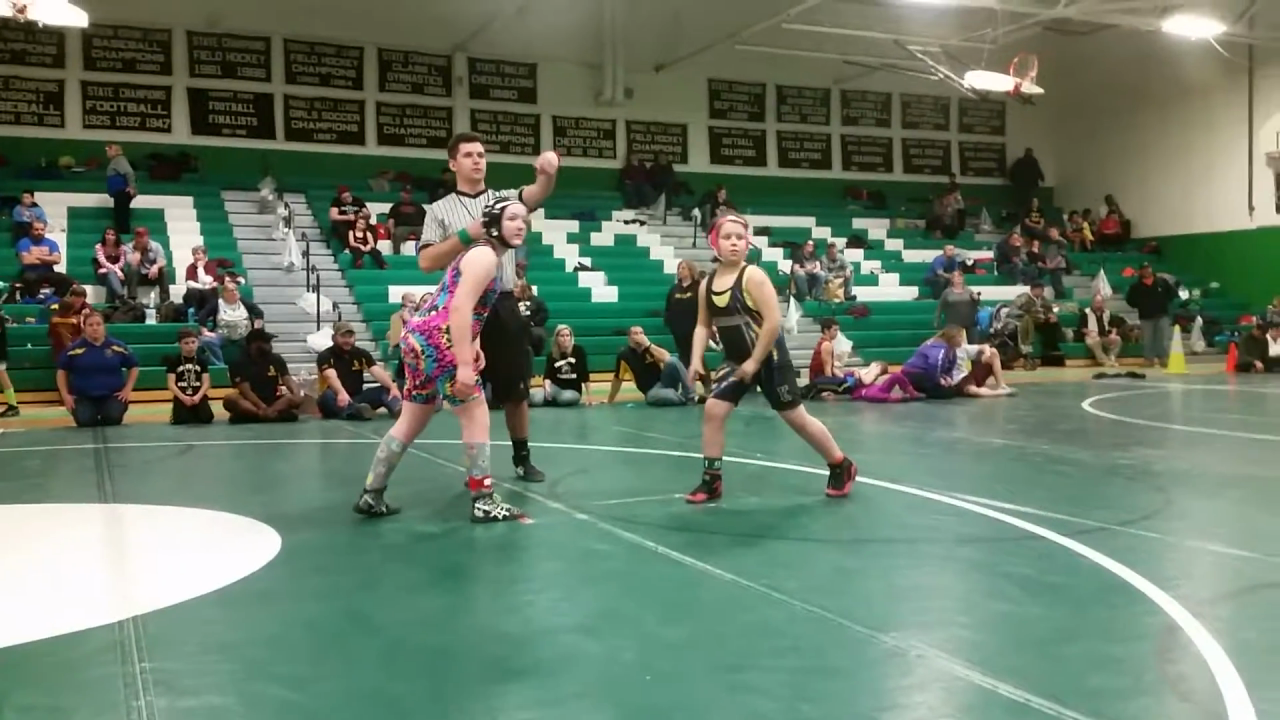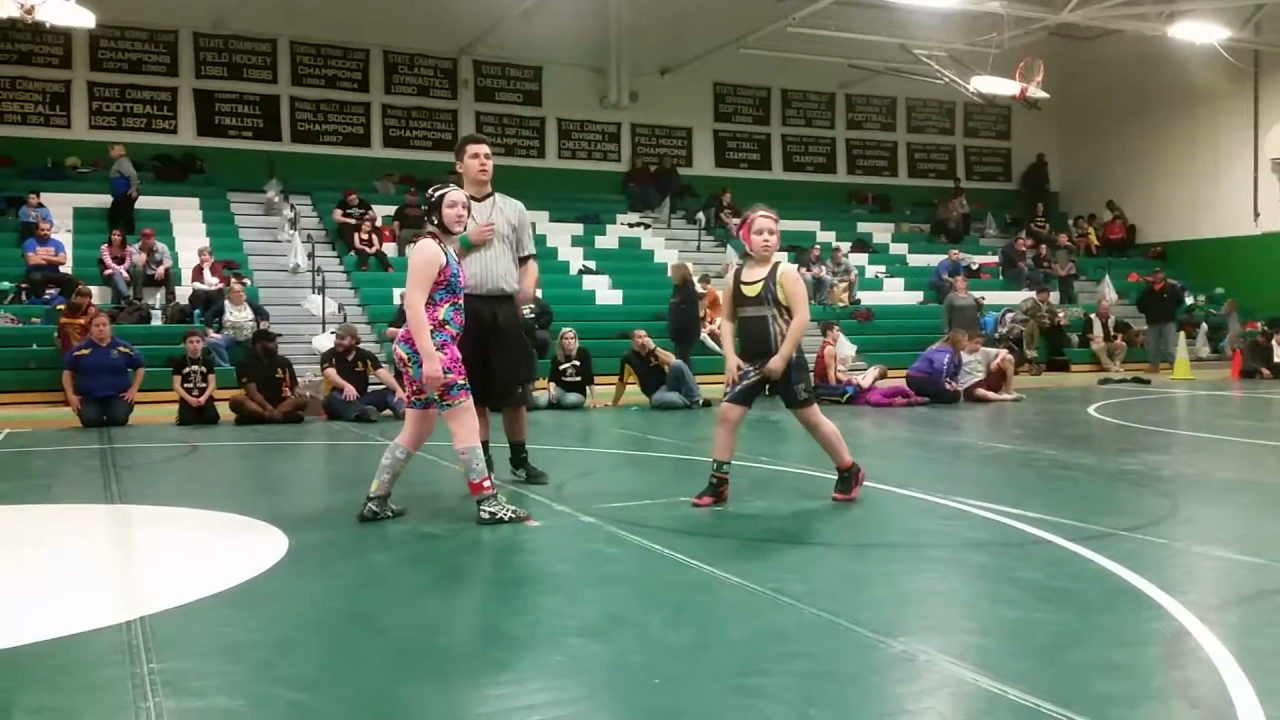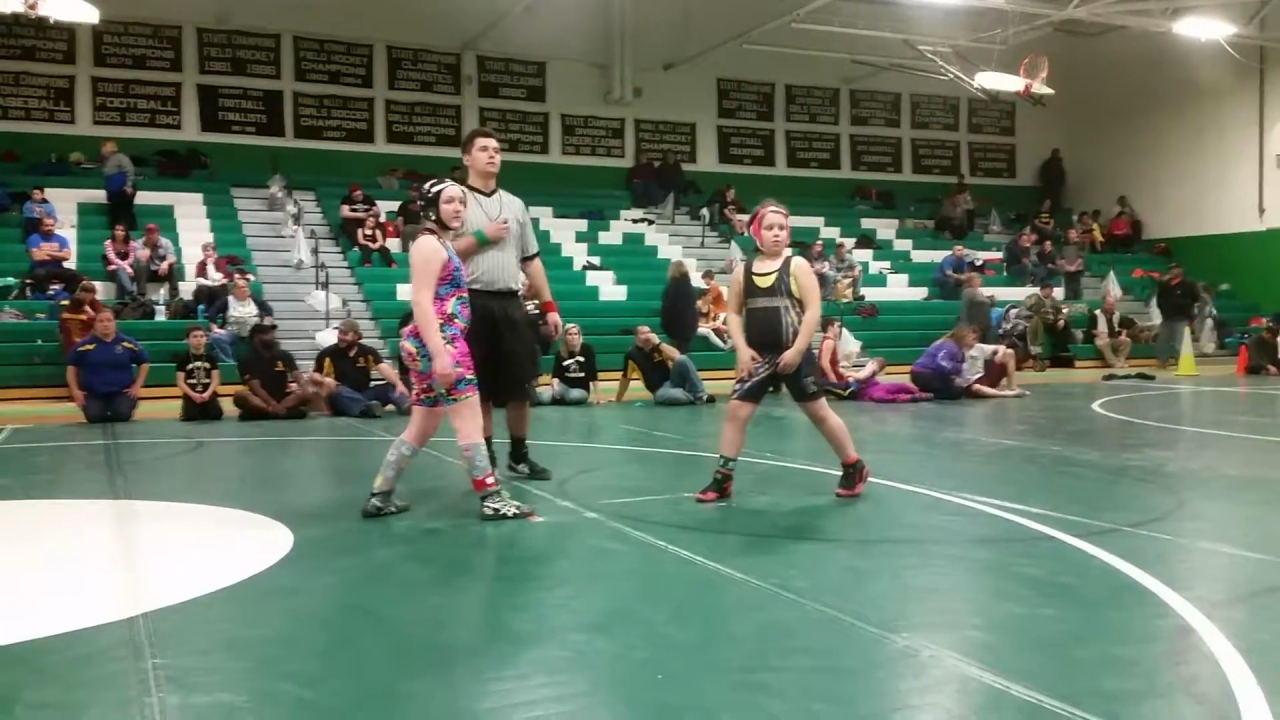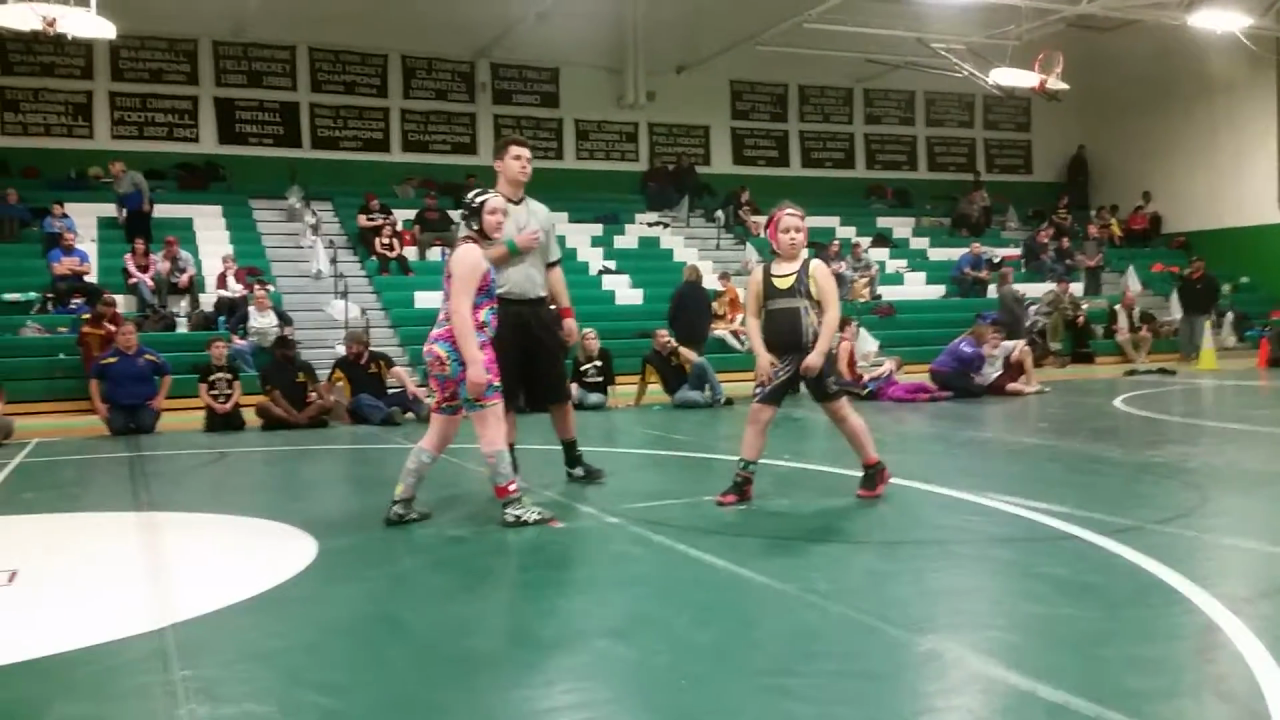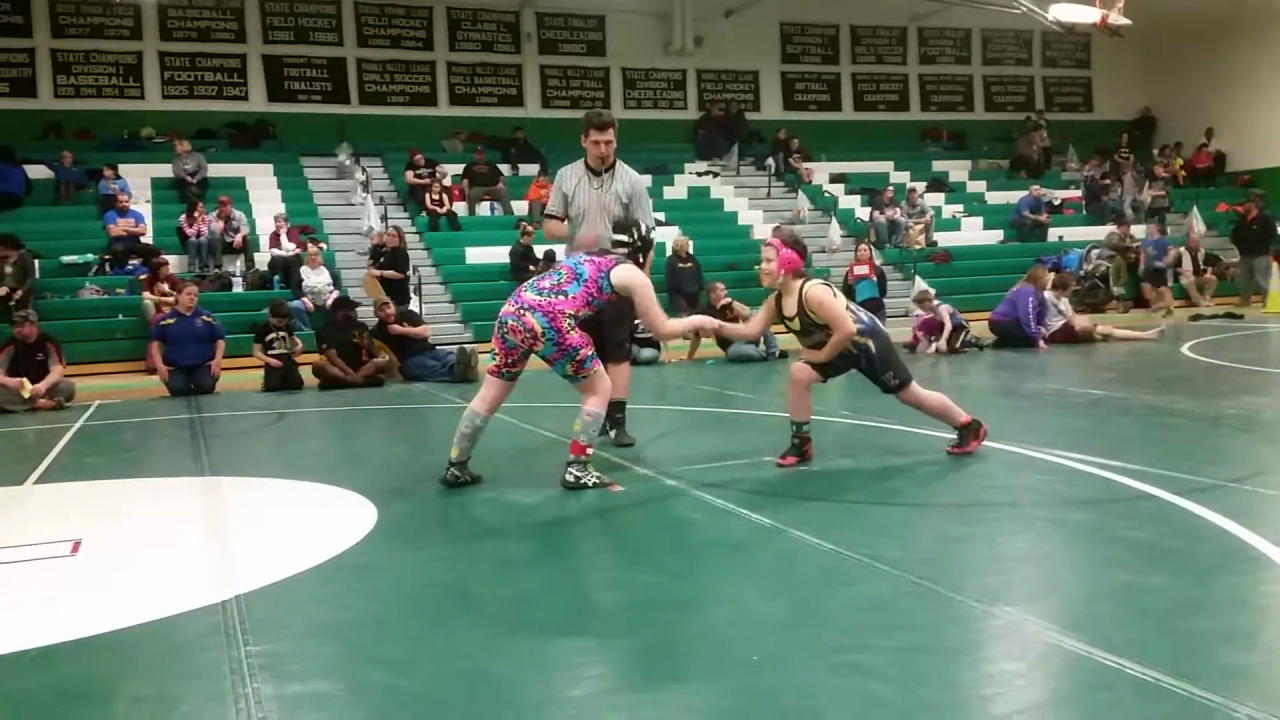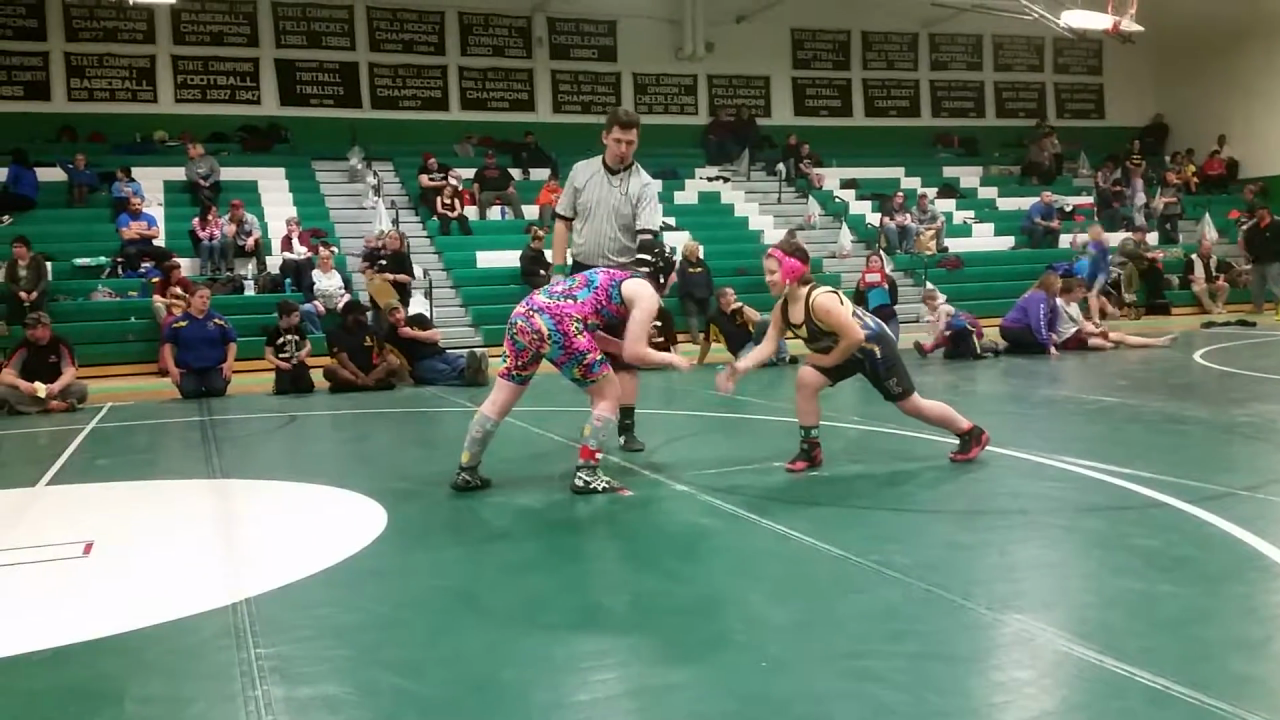
dt=0.5s
person 1, frame 1
left shoulder: (505, 200)
right shoulder: (440, 210)
left elbow: (540, 193)
right elbow: (426, 261)
left wrist: (548, 171)
right wrist: (465, 236)
left hip: (503, 305)
left knee: (515, 389)
left ankle: (522, 458)
person 1, frame 2
left shoulder: (513, 208)
left elbow: (529, 260)
left wrist: (528, 283)
right wrist: (466, 241)
left hip: (505, 309)
right hip: (465, 309)
left knee: (515, 392)
right knee: (473, 395)
left ankle: (520, 460)
right ankle: (483, 464)
person 1, frame 3
left shoulder: (516, 205)
left elbow: (530, 260)
left wrist: (549, 306)
right wrist: (481, 237)
left hip: (510, 304)
right hip: (472, 304)
left knee: (520, 386)
right knee: (478, 389)
left ankle: (519, 456)
right ankle: (486, 459)
person 1, frame 4
left shoulder: (541, 212)
left elbow: (553, 267)
left wrist: (567, 313)
right wrist: (512, 246)
left hip: (539, 310)
right hip: (503, 311)
left knee: (557, 389)
right knee: (504, 395)
left ankle: (573, 460)
right ankle: (508, 462)
person 1, frame 5
left shoulder: (631, 181)
right shoulder: (566, 177)
left elbow: (642, 235)
right elbow: (549, 224)
right wrist: (574, 237)
left knee: (617, 349)
right knee: (592, 350)
left ankle: (617, 421)
right ankle: (603, 414)
person 1, frame 6
left shoulder: (644, 185)
right shoulder: (581, 171)
left elbow: (647, 238)
right elbow: (563, 222)
right wrist: (558, 270)
right hip: (583, 273)
left knee: (625, 355)
left ankle: (627, 428)
person 2, frame 1
left shoulder: (484, 254)
right shoulder: (485, 256)
right elbow: (458, 310)
left wrist: (474, 347)
right wrist: (465, 365)
left hip: (420, 339)
right hip: (437, 343)
left knee: (410, 423)
right knee: (477, 418)
left ankle: (371, 495)
right ankle: (484, 502)
person 2, frame 2
left shoulder: (448, 249)
right shoulder: (429, 248)
right elbow: (414, 306)
left wrist: (449, 349)
right wrist: (430, 356)
left hip: (436, 346)
right hip: (426, 347)
left knee: (415, 432)
right knee: (466, 423)
left ankle: (376, 501)
right ankle: (488, 502)
person 2, frame 3
left shoulder: (442, 245)
right shoulder: (429, 243)
right elbow: (422, 303)
right wrist: (441, 353)
left hip: (438, 344)
right hip: (437, 344)
left knee: (422, 427)
right knee: (469, 419)
left ankle: (380, 496)
right ankle: (492, 499)
person 2, frame 4
left shoulder: (472, 253)
right shoulder: (471, 252)
right elbow: (460, 312)
right wrist: (475, 362)
left hip: (445, 349)
right hip: (461, 350)
left knee: (440, 434)
right knee: (493, 427)
left ankle: (401, 504)
right ankle: (513, 506)
person 2, frame 5
left shoulder: (588, 257)
right shoulder: (633, 274)
right elbow: (662, 329)
right wrist: (700, 321)
left hip: (514, 310)
right hip: (548, 322)
left knee: (490, 395)
right knee: (599, 389)
left ankle: (456, 467)
right ankle: (577, 468)
person 2, frame 6
left shoulder: (613, 277)
right shoulder: (646, 293)
right elbow: (636, 354)
left wrist: (625, 346)
right wrist: (671, 358)
left hip: (524, 314)
right hip: (557, 326)
left knee: (500, 399)
right knee: (610, 394)
left ankle: (466, 472)
right ankle: (587, 474)
person 3, frame 1
left shoulder: (753, 276)
right shoulder: (707, 284)
left elbow: (773, 321)
right elbow: (703, 325)
left wrist: (755, 360)
right wrist: (697, 358)
left hip: (769, 358)
right hip: (735, 360)
left knee: (795, 417)
right knee: (713, 410)
left ankle: (841, 466)
right ankle: (711, 481)
person 3, frame 2
left shoulder: (785, 273)
right shoulder: (735, 277)
left elbow: (801, 318)
right elbow: (728, 319)
left wrist: (782, 357)
right wrist: (730, 356)
left hip: (786, 359)
right hip: (749, 361)
left knee: (810, 417)
right knee: (726, 414)
left ankle: (849, 471)
right ankle: (718, 484)
person 3, frame 3
left shoulder: (797, 266)
right shoulder: (743, 271)
left elbow: (813, 310)
right elbow: (734, 313)
left wrist: (797, 349)
right wrist: (742, 348)
left hip: (793, 354)
right hip: (758, 355)
left knee: (819, 412)
right knee: (736, 411)
left ankle: (854, 468)
right ankle: (722, 479)
person 3, frame 4
left shoulder: (815, 268)
right shoulder: (760, 274)
left elbow: (832, 312)
right elbow: (752, 317)
left wrist: (819, 352)
right wrist: (760, 353)
left hip: (812, 354)
right hip: (777, 357)
left knee: (839, 411)
right knee: (758, 414)
left ankle: (875, 469)
right ankle: (742, 483)
person 3, frame 5
left shoulder: (814, 292)
right shoulder: (776, 299)
left elbow: (846, 331)
right elbow: (752, 330)
left wrist: (823, 355)
right wrist: (720, 328)
left hip: (867, 340)
right hip: (838, 345)
left knee: (909, 394)
right knee: (799, 375)
left ankle: (969, 427)
right ankle: (801, 445)
person 3, frame 6
left shoulder: (820, 300)
right shoulder: (782, 308)
left elbow: (855, 337)
right elbow: (767, 346)
left wrist: (830, 359)
right wrist: (740, 366)
left hip: (874, 346)
right hip: (843, 349)
left knee: (911, 404)
right knee: (806, 380)
left ankle: (971, 433)
right ankle: (810, 450)
